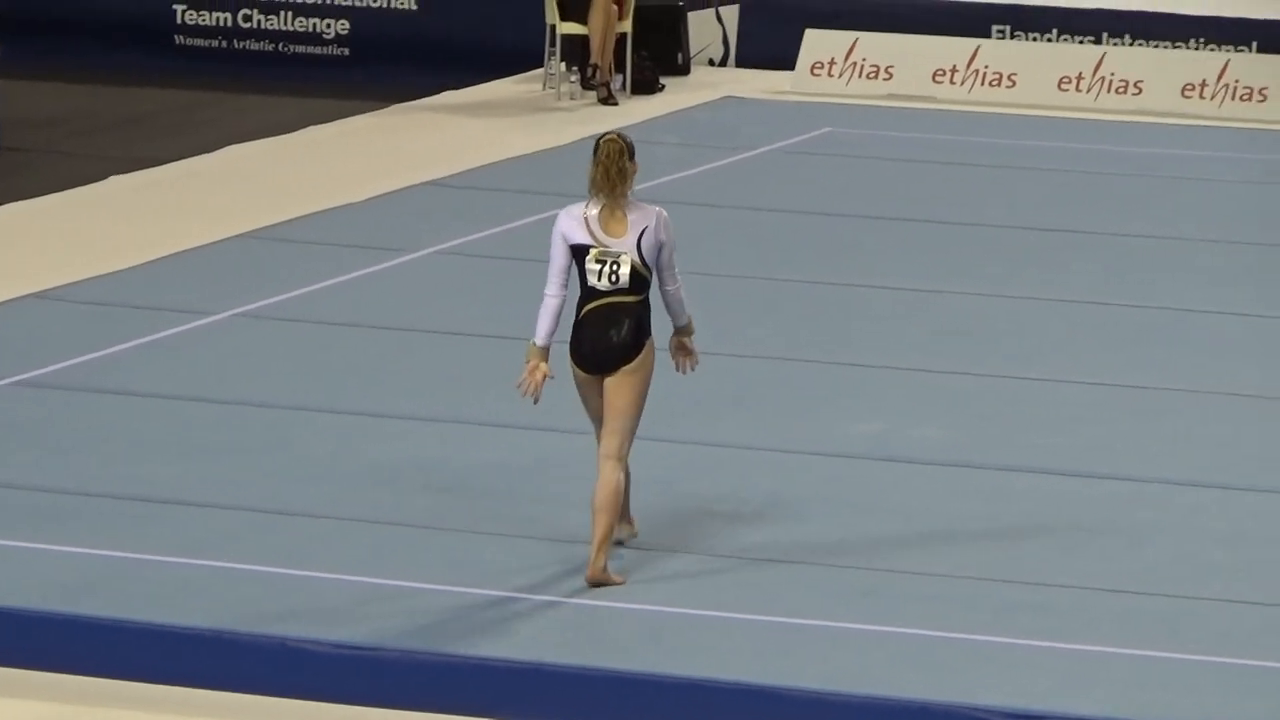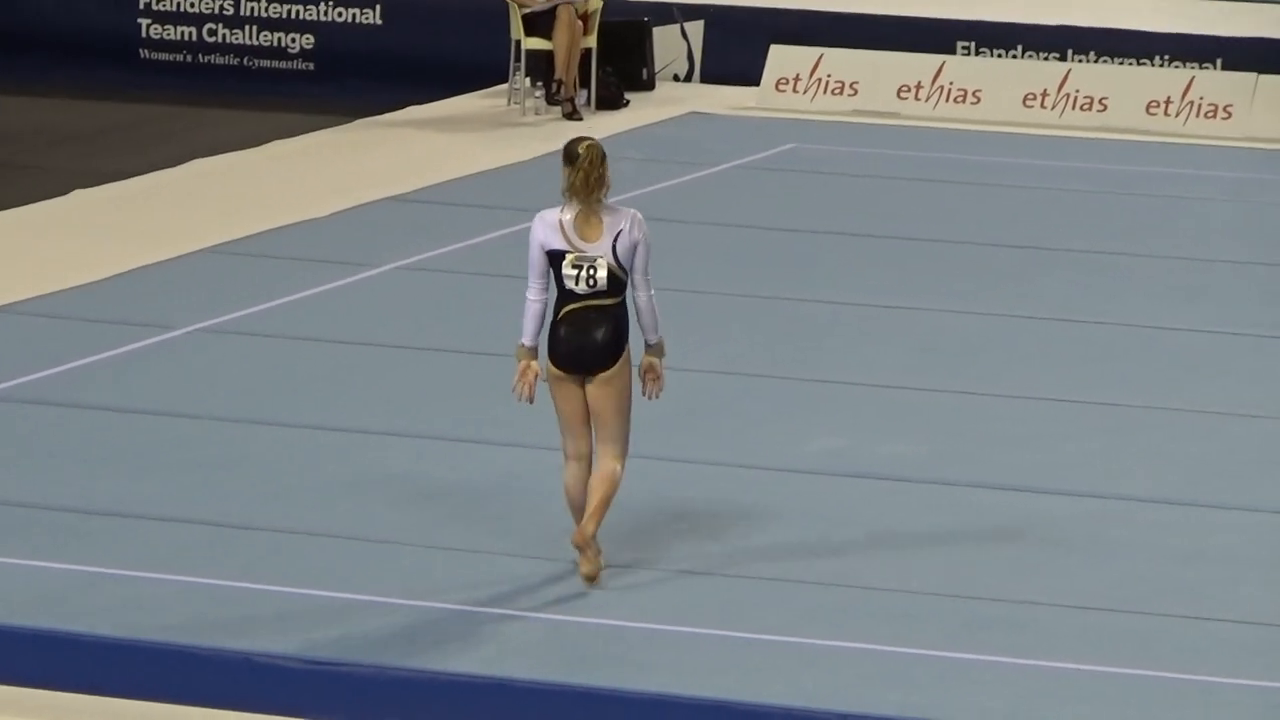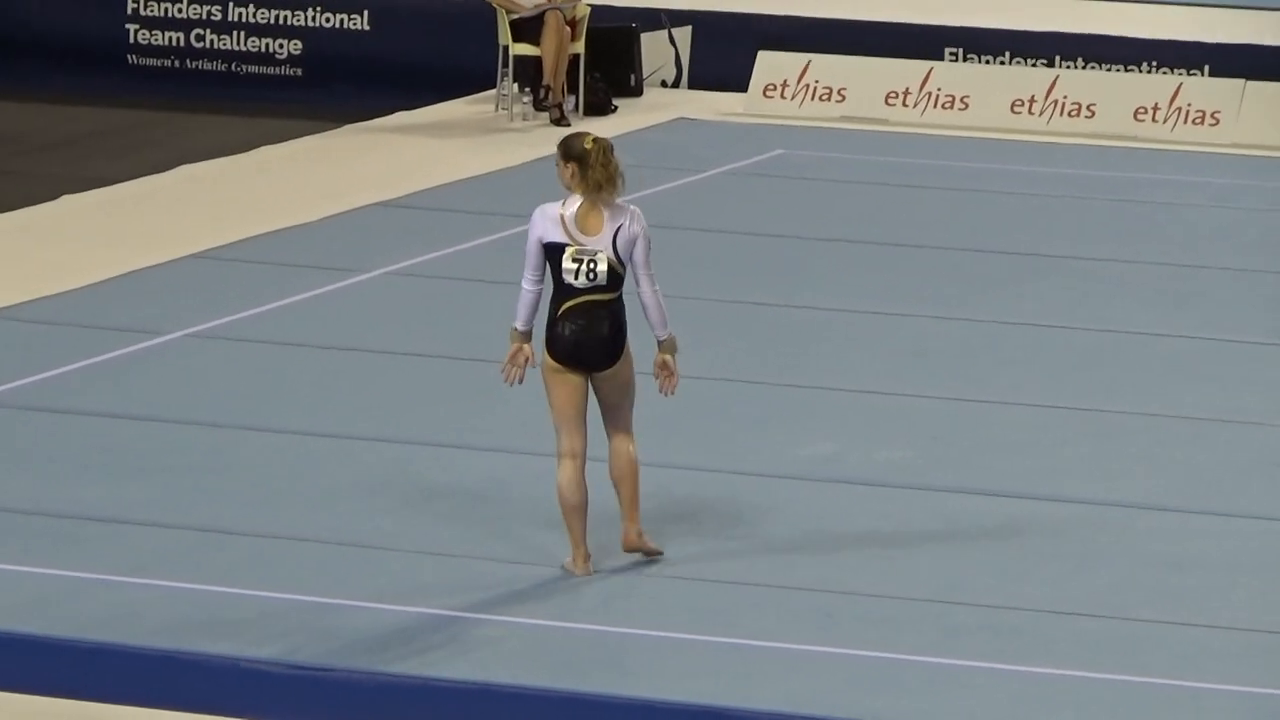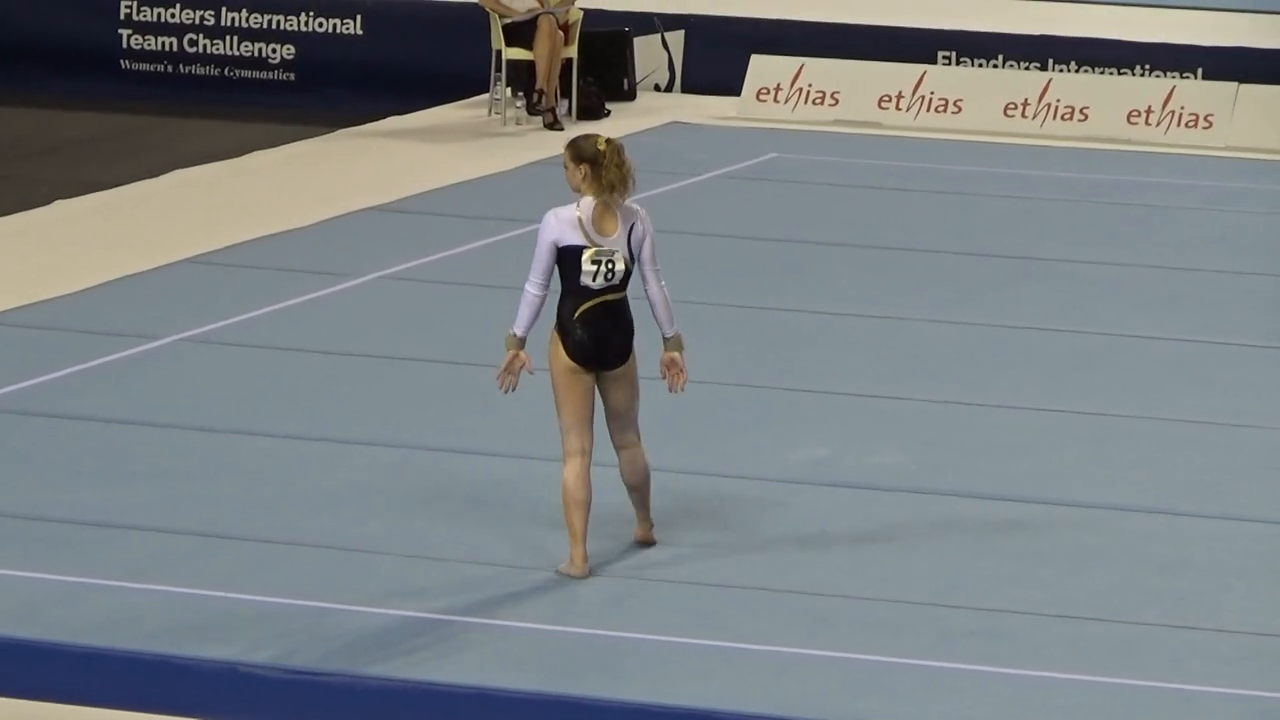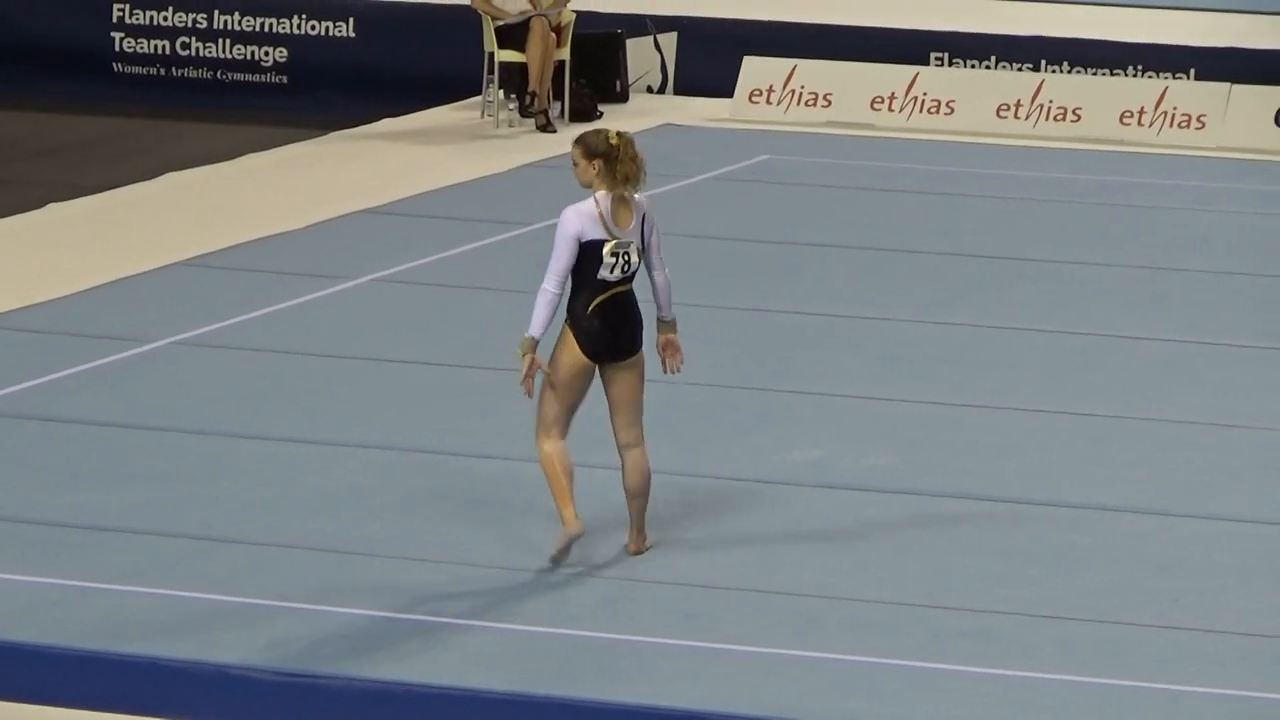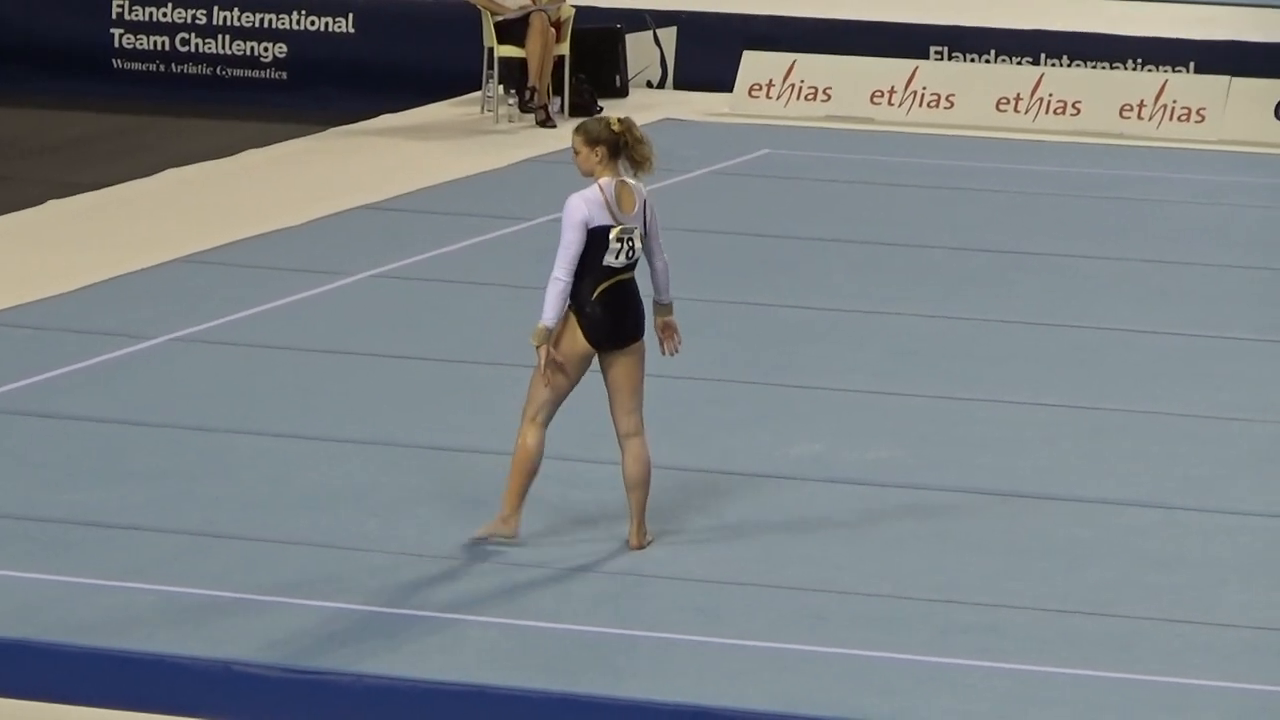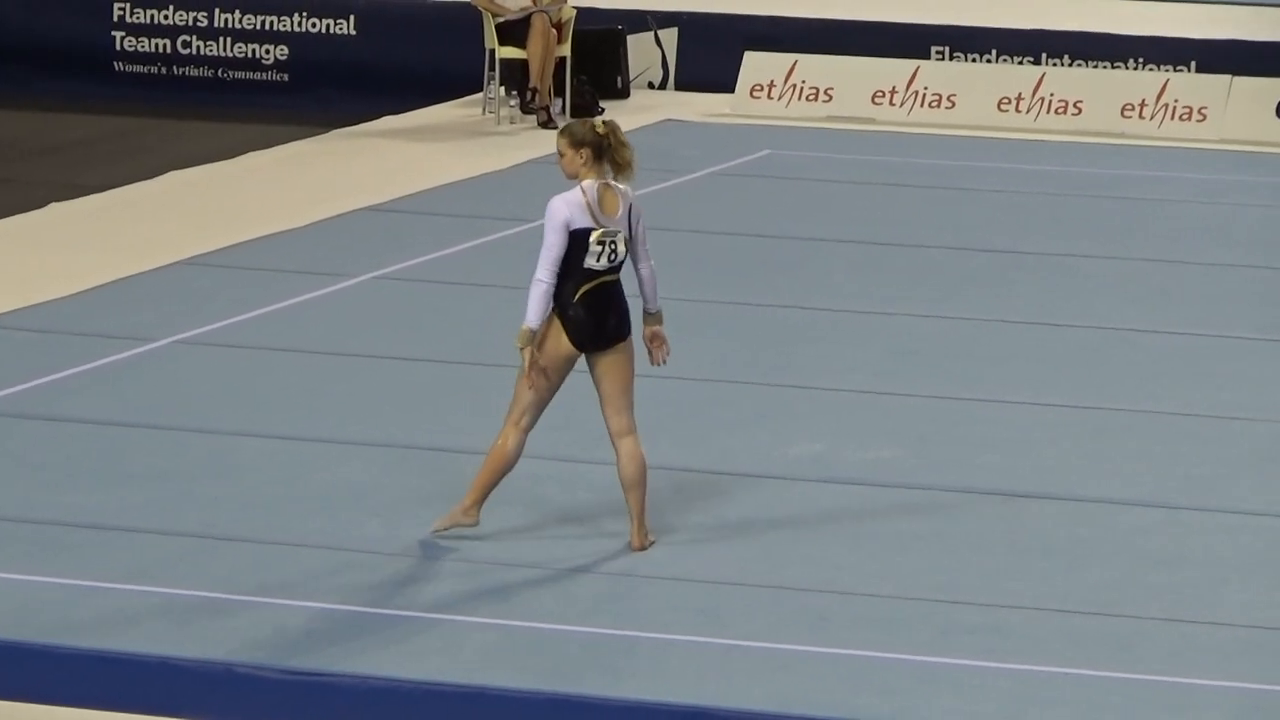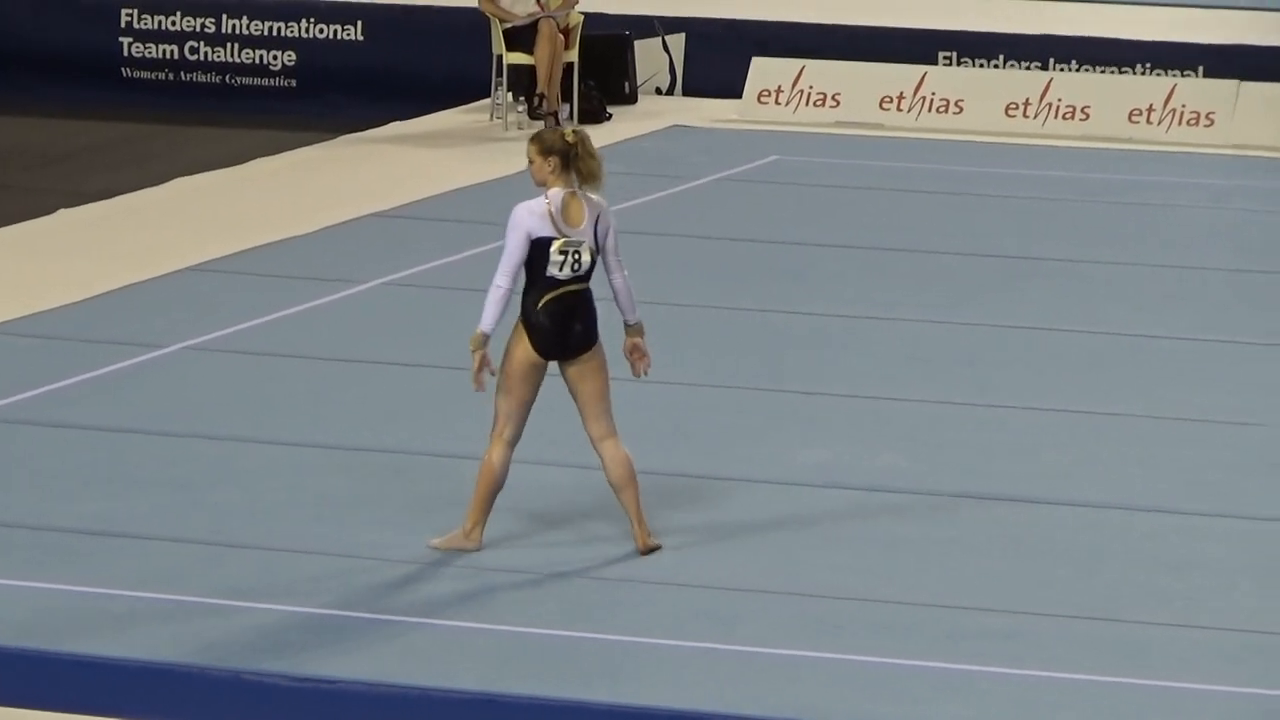
dt=0.2s
person 1, frame 1
left shoulder: (569, 220)
right shoulder: (655, 220)
left elbow: (555, 290)
right elbow: (669, 284)
left wrist: (539, 352)
right wrist: (682, 330)
left hip: (586, 338)
right hip: (631, 341)
left knee: (606, 441)
right knee: (612, 454)
left ankle: (621, 523)
right ankle: (598, 561)
person 1, frame 2
left shoulder: (544, 224)
right shoulder: (631, 223)
left elbow: (536, 294)
right elbow: (643, 293)
left wrist: (527, 352)
right wrist: (653, 350)
left hip: (563, 341)
right hip: (608, 343)
left knee: (575, 454)
right knee: (611, 453)
left ankle: (589, 544)
right ankle: (587, 533)
person 1, frame 3
left shoulder: (544, 218)
right shoulder: (630, 219)
left elbow: (531, 284)
right elbow: (647, 286)
left wrist: (520, 336)
right wrist: (665, 345)
left hip: (562, 336)
right hip: (608, 336)
left knee: (570, 452)
right knee: (621, 433)
left ankle: (580, 555)
right ankle: (632, 530)
person 1, frame 4
left shoulder: (558, 221)
right shoulder: (636, 217)
left elbow: (536, 287)
right elbow: (654, 284)
left wrist: (517, 343)
right wrist: (671, 343)
left hip: (574, 336)
right hip: (618, 334)
left knee: (576, 451)
right knee: (627, 440)
left ankle: (577, 555)
right ankle: (644, 525)
person 1, frame 5
left shoulder: (577, 216)
right shoulder: (641, 209)
left elbow: (553, 285)
right elbow: (658, 272)
left wrist: (530, 345)
right wrist: (667, 327)
left hip: (585, 329)
right hip: (627, 326)
left knee: (550, 433)
right knee: (631, 440)
left ankle: (569, 519)
right ankle: (637, 535)
person 1, frame 6
left shoulder: (581, 203)
right shoulder: (641, 195)
left elbow: (563, 273)
right elbow: (657, 258)
left wrist: (545, 336)
right wrist: (664, 310)
left hip: (589, 317)
right hip: (628, 315)
left knee: (534, 418)
right knee: (631, 431)
left ankle: (509, 517)
right ankle: (637, 530)
person 1, frame 7
left shoulder: (564, 205)
right shoulder: (627, 199)
left elbow: (546, 275)
right elbow: (643, 264)
left wrist: (528, 338)
right wrist: (652, 319)
left hip: (571, 319)
right hip: (614, 318)
left knee: (518, 422)
right knee: (624, 431)
left ankle: (469, 507)
right ankle: (639, 531)
person 1, frame 8
left shoulder: (528, 213)
right shoulder: (598, 209)
left elbow: (504, 280)
right elbow: (617, 274)
left wrist: (481, 341)
right wrist: (634, 330)
left hip: (538, 327)
right hip: (580, 326)
left knee: (503, 436)
right knee: (605, 435)
left ankle: (471, 531)
right ankle: (641, 532)
